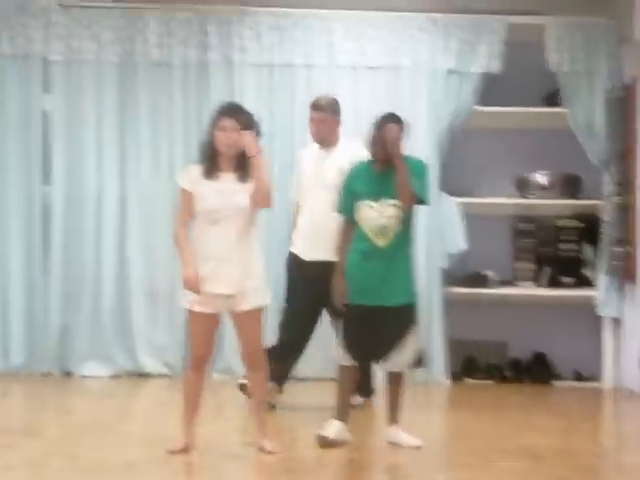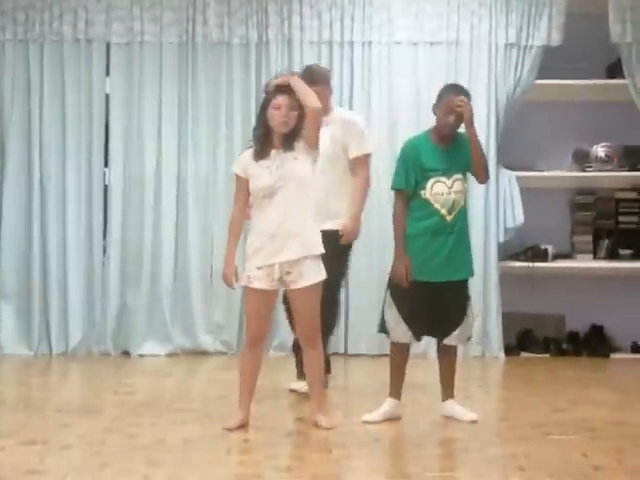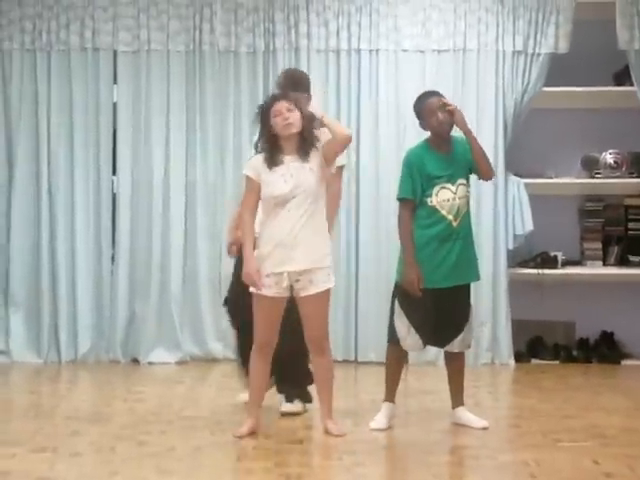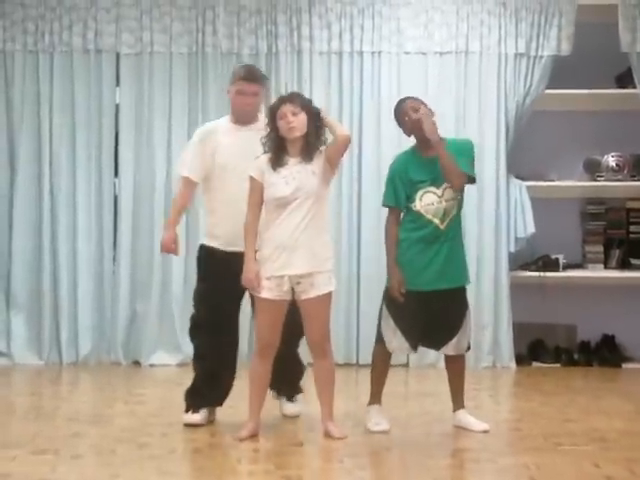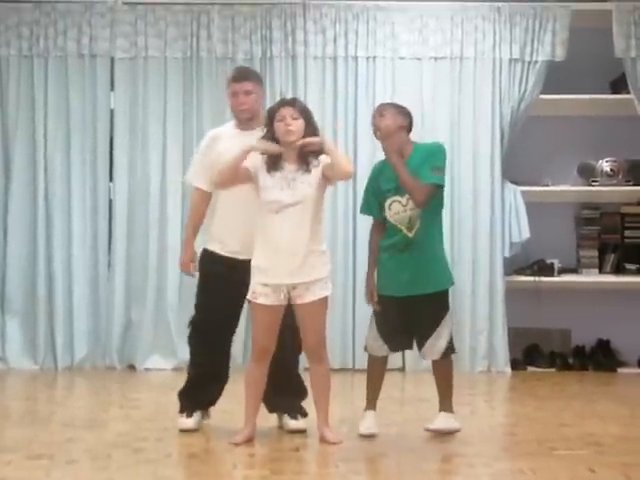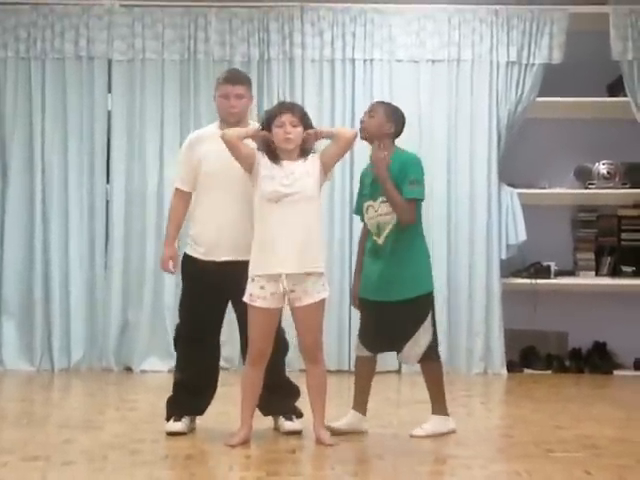
dt=0.5s
person 1, frame 1
left shoulder: (252, 177)
right shoulder: (194, 176)
left elbow: (265, 201)
right elbow: (182, 225)
left wrist: (255, 155)
right wrist: (188, 265)
left hip: (246, 279)
right hip: (206, 278)
left knee: (255, 358)
right knee: (197, 359)
left ankle: (261, 432)
right ankle: (187, 433)
person 1, frame 2
left shoulder: (305, 148)
right shoulder: (249, 159)
left elbow: (316, 108)
right elbow: (239, 211)
left wrist: (292, 79)
right wrist: (229, 257)
left hip: (302, 254)
right hip: (261, 256)
left knee: (310, 336)
right knee: (254, 337)
left ankle: (319, 409)
right ankle: (243, 410)
person 1, frame 3
left shoulder: (318, 157)
right shoulder: (259, 164)
left elbow: (345, 136)
right elbow: (248, 215)
left wrist: (319, 117)
right wrist: (248, 258)
left hip: (312, 262)
right hip: (271, 262)
left knee: (318, 342)
right knee: (263, 344)
left ankle: (327, 416)
right ankle: (253, 417)
person 1, frame 4
left shoulder: (323, 160)
right shoulder: (264, 164)
left elbow: (344, 137)
right elbow: (252, 216)
left wrist: (324, 120)
right wrist: (249, 261)
left hip: (314, 264)
right hip: (273, 264)
left knee: (320, 345)
right knee: (264, 346)
left ankle: (328, 419)
right ankle: (253, 420)
person 1, frame 5
left shoulder: (318, 167)
right shoulder: (261, 167)
left elbow: (347, 172)
right elbow: (220, 181)
left wrist: (326, 145)
right wrist: (249, 150)
left hip: (311, 271)
right hip: (268, 271)
left knee: (316, 350)
right knee: (261, 351)
left ankle: (324, 424)
right ankle: (249, 425)
person 1, frame 6
left shoulder: (316, 165)
right shoulder: (259, 164)
left elbow: (349, 134)
right elbow: (228, 135)
left wrist: (319, 133)
right wrist: (256, 133)
left hip: (308, 270)
right hip: (266, 270)
left knee: (312, 351)
right knee: (257, 354)
left ankle: (319, 425)
right ankle: (245, 426)
person 2, frame 1
left shoulder: (355, 155)
right shoulder: (307, 156)
right wrist: (296, 240)
left hip: (338, 258)
right hip: (302, 254)
right knee: (294, 323)
left ankle: (361, 388)
right ankle: (271, 383)
person 2, frame 2
left shoulder: (348, 123)
left elbow: (361, 173)
left wrist: (354, 217)
left hip: (334, 228)
left knee: (322, 296)
right ankle: (308, 367)
person 2, frame 3
left shoulder: (321, 134)
left elbow: (332, 186)
left wrist: (324, 232)
right wrist: (236, 227)
right hip: (258, 235)
left knee: (293, 319)
right knee: (240, 303)
left ankle: (293, 390)
person 2, frame 4
right shoulder: (208, 134)
right elbow: (188, 184)
right wrist: (170, 226)
right hip: (218, 248)
left knee: (283, 322)
right knee: (211, 326)
left ankle: (287, 389)
right ankle: (203, 401)
person 2, frame 5
right shoulder: (214, 140)
right elbow: (201, 195)
right wrist: (187, 244)
right hip: (221, 255)
left knee: (282, 335)
right knee: (208, 330)
left ankle: (287, 407)
right ankle: (195, 404)
person 2, frame 6
right shoulder: (197, 141)
right elbow: (182, 195)
right wrist: (169, 241)
left hip: (253, 259)
right hip: (201, 258)
right knee: (195, 337)
left ankle: (281, 408)
right ankle: (184, 409)
person 3, frame 1
left shoulder: (413, 168)
right shoulder: (356, 174)
left elbow: (407, 203)
right elbow: (348, 226)
left wrist: (397, 155)
right wrist: (339, 274)
left hip: (396, 284)
right hip: (358, 282)
left knee: (396, 358)
right knee: (350, 354)
left ankle: (393, 426)
right ankle: (339, 423)
person 3, frame 2
left shoulder: (466, 144)
right shoulder: (414, 148)
left elbow: (482, 177)
right elbow: (400, 203)
left wrist: (471, 128)
right wrist: (400, 254)
left hip: (454, 259)
right hip: (416, 258)
left knee: (450, 332)
right knee: (401, 331)
left ankle: (448, 400)
right ankle: (393, 400)
person 3, frame 3
left shoulder: (464, 148)
right shoulder: (416, 157)
left elbow: (488, 173)
right elbow: (405, 212)
left wrist: (465, 128)
right wrist: (409, 263)
left hip: (458, 264)
right hip: (422, 265)
left knee: (456, 338)
right knee: (400, 337)
left ankle: (458, 407)
right ankle: (388, 405)
person 3, frame 4
left shoulder: (461, 147)
right shoulder: (401, 163)
left elbow: (458, 182)
right elbow: (393, 218)
left wrist: (436, 140)
right wrist: (392, 267)
left hip: (448, 266)
right hip: (410, 268)
left knee: (455, 341)
right knee: (387, 338)
left ankle: (459, 409)
right ankle: (375, 406)
person 3, frame 5
left shoulder: (433, 152)
right shoulder: (379, 171)
left elbow: (420, 197)
right elbow: (377, 226)
left wrist: (394, 159)
right wrist: (371, 274)
left hip: (429, 272)
right hip: (391, 274)
left knee: (438, 346)
right knee: (379, 344)
left ankle: (447, 412)
right ankle: (370, 412)
person 3, frame 6
left shoulder: (408, 162)
right shoulder: (367, 173)
left elbow: (409, 217)
right elbow: (367, 229)
left wrist: (383, 174)
right wrist: (357, 276)
left hip: (409, 277)
right hip: (375, 278)
left knee: (424, 348)
right knee: (365, 345)
left ankle: (442, 415)
right ankle: (358, 414)
